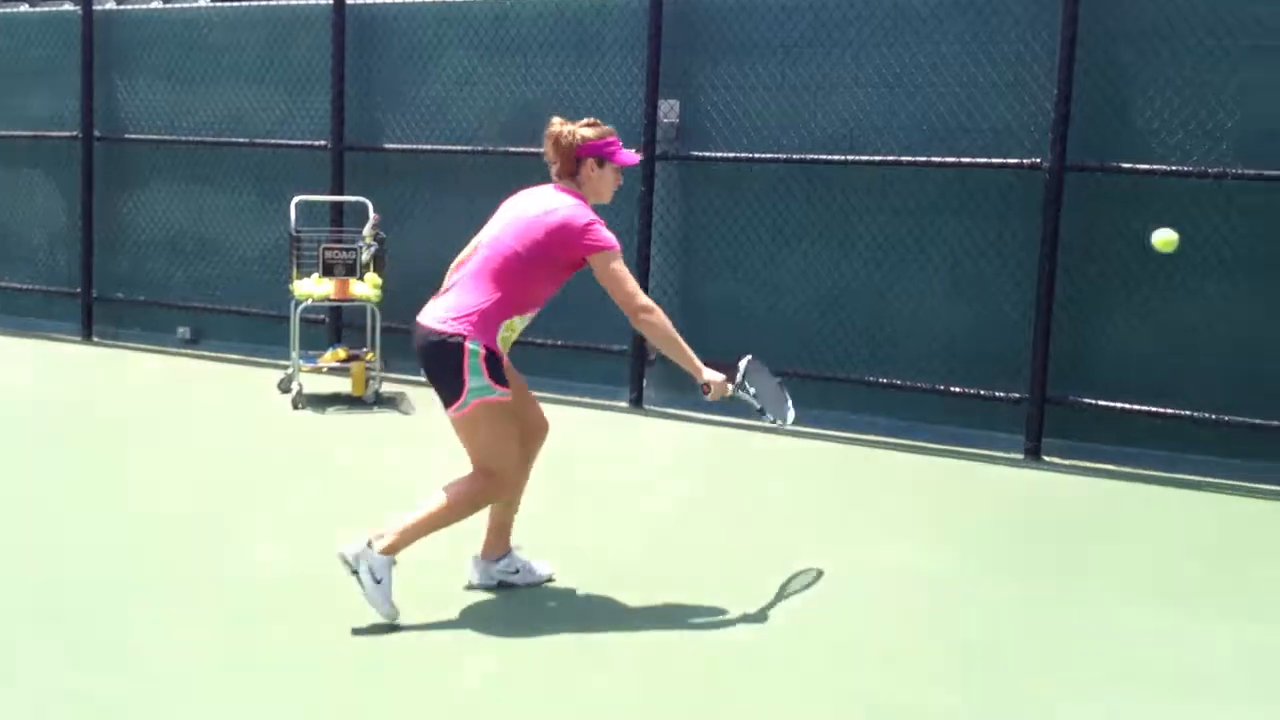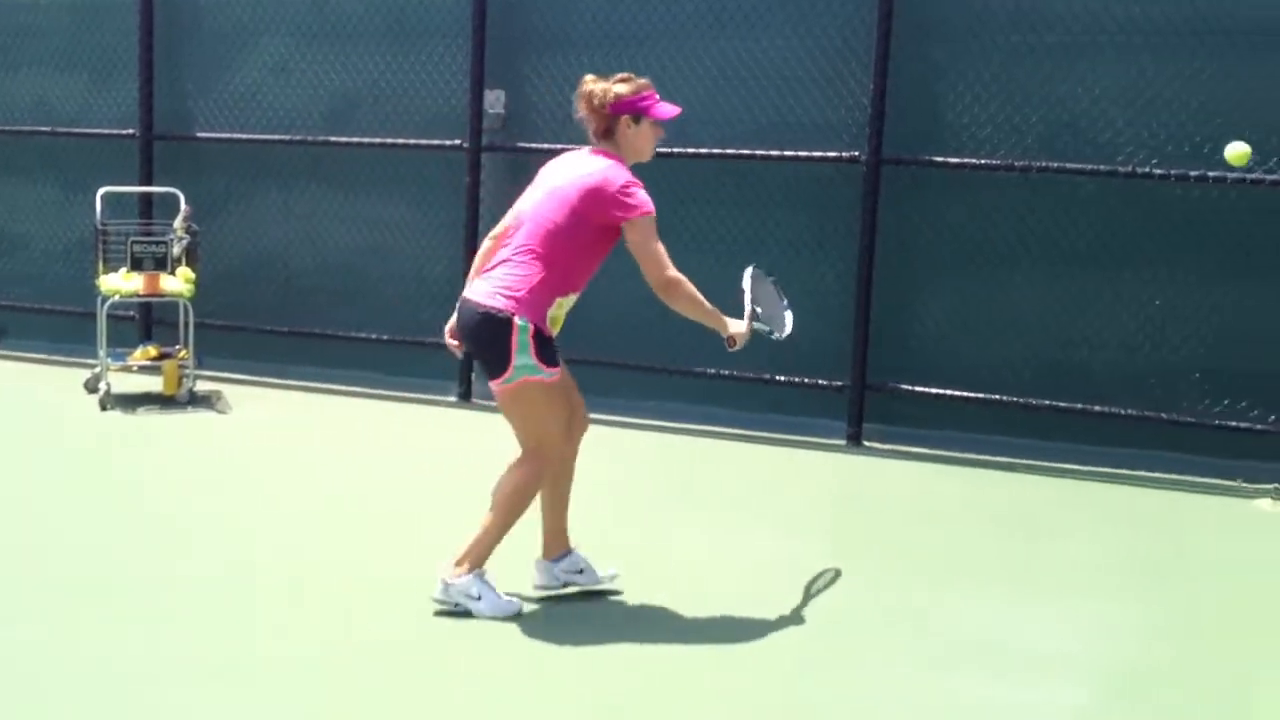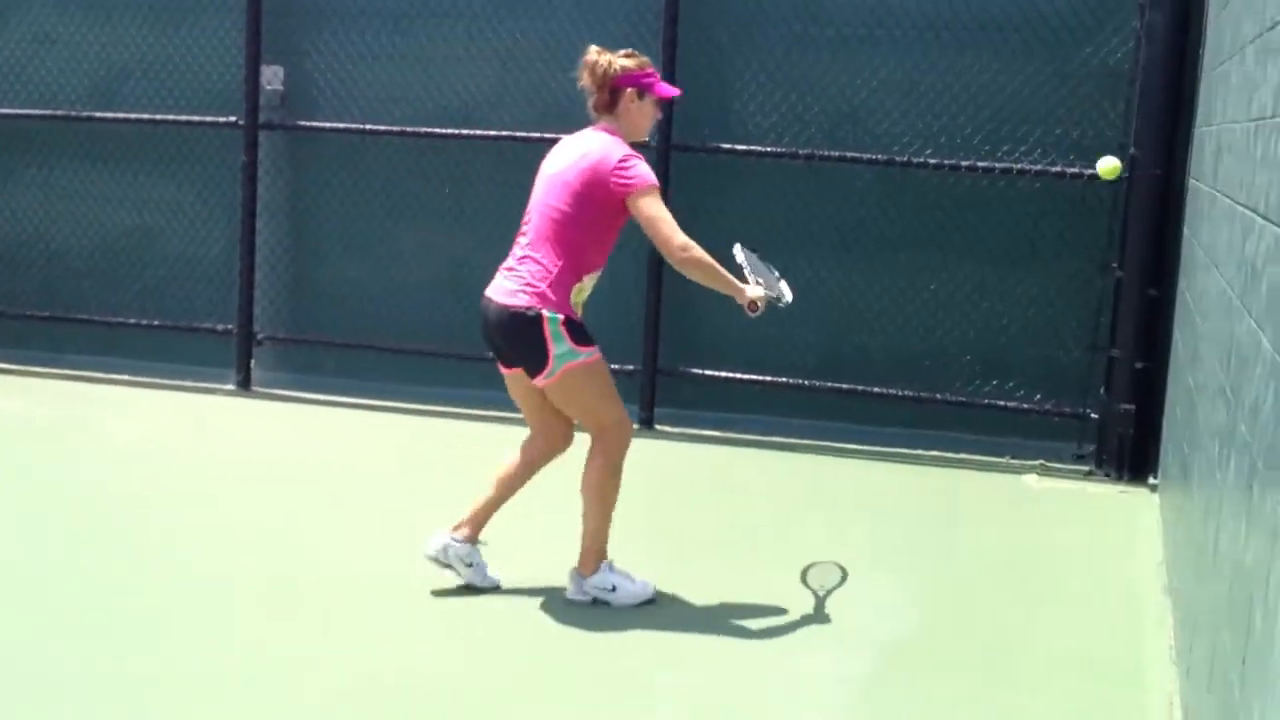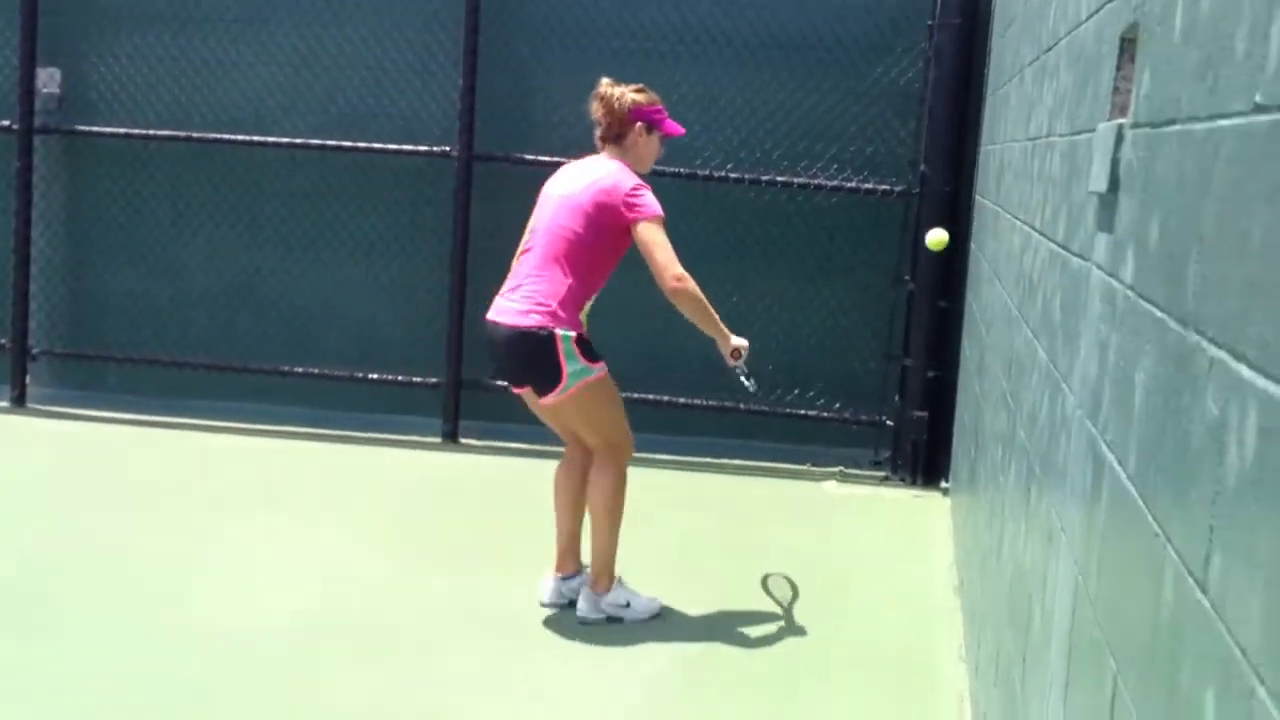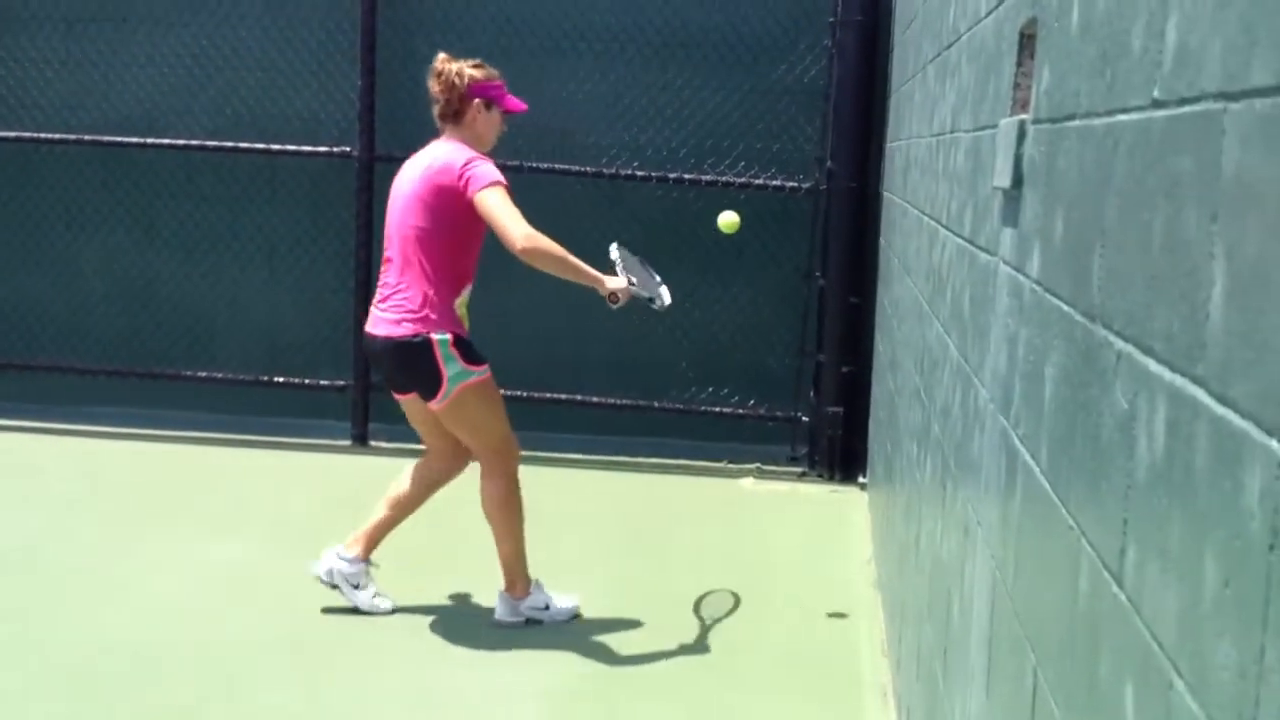
dt=0.7s
person 1, frame 1
left shoulder: (529, 200)
right shoulder: (584, 226)
left elbow: (459, 268)
right elbow: (641, 312)
right wrist: (701, 371)
left hip: (442, 333)
right hip: (460, 346)
left knee: (531, 430)
right knee: (498, 477)
left ankle: (494, 557)
right ankle: (378, 550)
person 1, frame 2
left shoulder: (564, 165)
right shoulder: (622, 188)
left elbow: (498, 236)
right elbow: (665, 283)
left wrist: (469, 310)
right wrist: (725, 325)
left hip: (485, 310)
right hip: (510, 325)
left knee: (569, 423)
right knee: (546, 452)
left ankle: (556, 557)
right ankle: (463, 575)
person 1, frame 3
left shoulder: (571, 146)
right shoulder: (622, 161)
right elbow: (679, 250)
right wrist: (740, 288)
left hip: (505, 307)
right hip: (537, 319)
left knee: (553, 434)
right knee: (613, 430)
left ankle: (459, 538)
right ankle: (591, 571)
person 1, frame 4
left shoulder: (567, 174)
right shoulder: (630, 190)
right elbow: (674, 281)
right wrist: (725, 337)
left hip: (504, 327)
right hip: (547, 336)
left knee: (583, 445)
right knee: (612, 450)
left ankle: (566, 575)
right ankle: (600, 591)
person 1, frame 5
left shoulder: (419, 164)
right shoulder: (469, 166)
right elbow: (524, 243)
right wrist: (598, 280)
left hip: (387, 336)
right hip: (428, 341)
left knee: (450, 455)
right knee: (501, 457)
left ankle: (348, 557)
right ankle: (520, 595)
